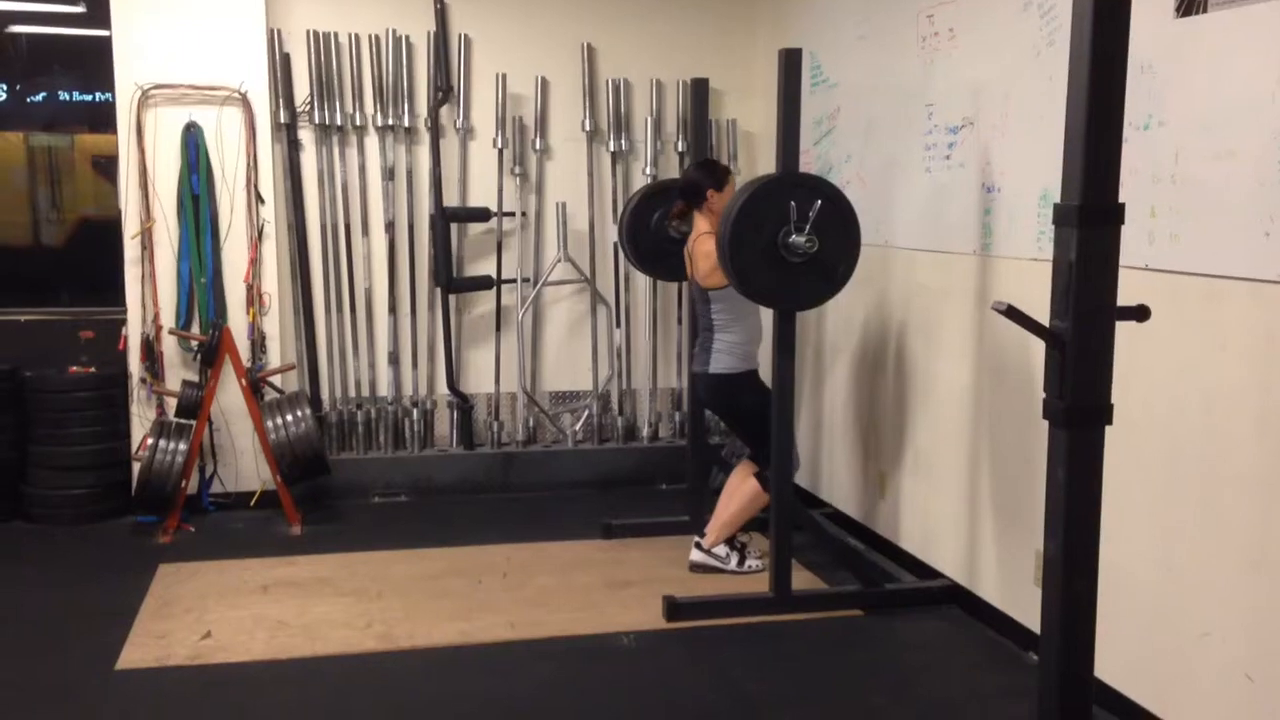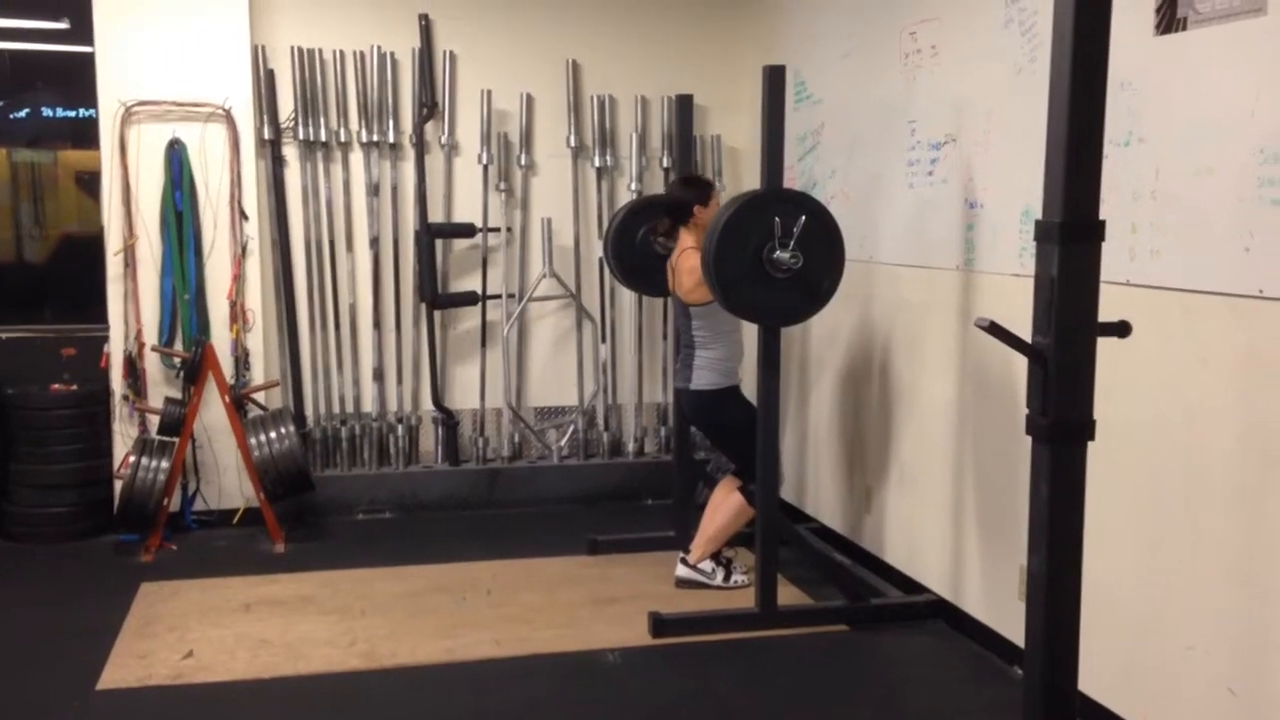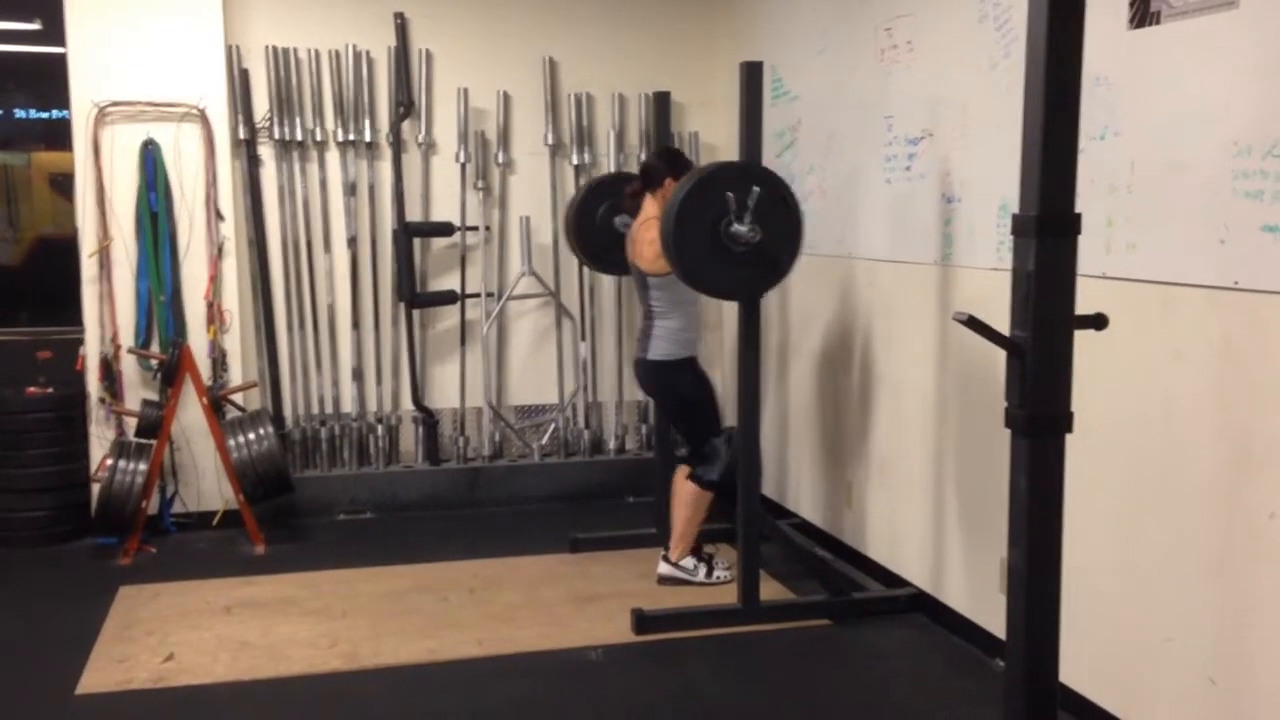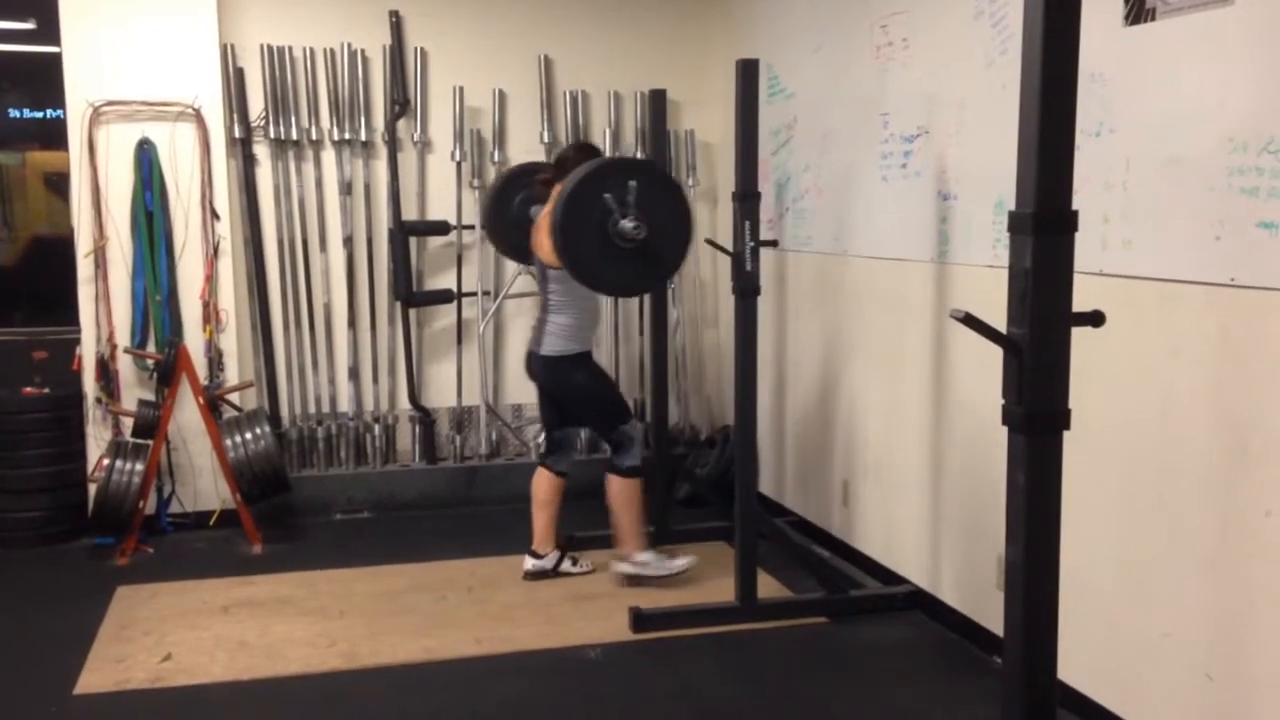
dt=0.7s
person 1, frame 1
left shoulder: (697, 242)
right shoulder: (711, 248)
left hip: (715, 369)
right hip: (728, 373)
left knee: (763, 453)
left ankle: (718, 533)
right ankle: (711, 546)
person 1, frame 2
left shoulder: (681, 257)
right shoulder: (696, 264)
left hip: (697, 385)
right hip: (711, 390)
left knee: (747, 467)
left ankle: (704, 549)
right ankle: (697, 561)
person 1, frame 3
left shoulder: (640, 229)
right shoulder: (656, 234)
left hip: (656, 359)
right hip: (670, 362)
left knee: (701, 451)
right knee: (710, 455)
left ankle: (681, 547)
right ankle: (678, 560)
person 1, frame 4
left shoulder: (544, 221)
left hip: (547, 353)
right hip: (567, 358)
left knee: (558, 450)
right knee: (627, 442)
left ankle: (541, 554)
right ankle: (635, 553)
